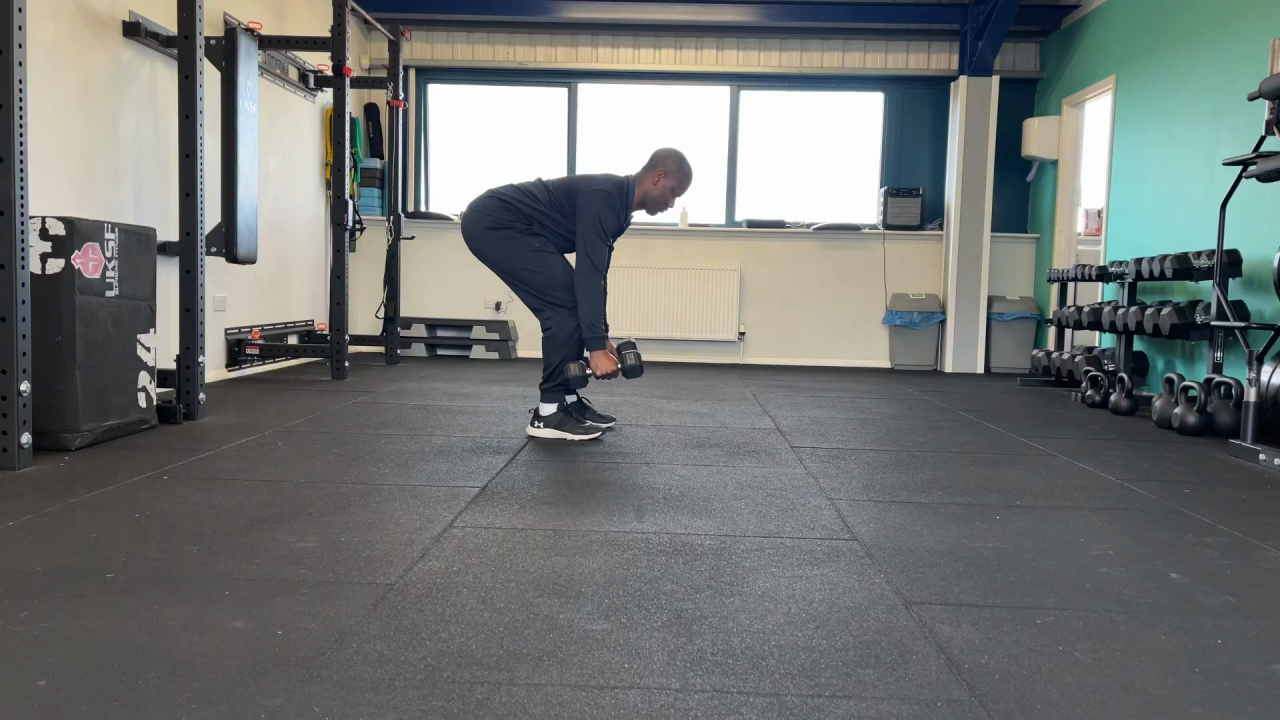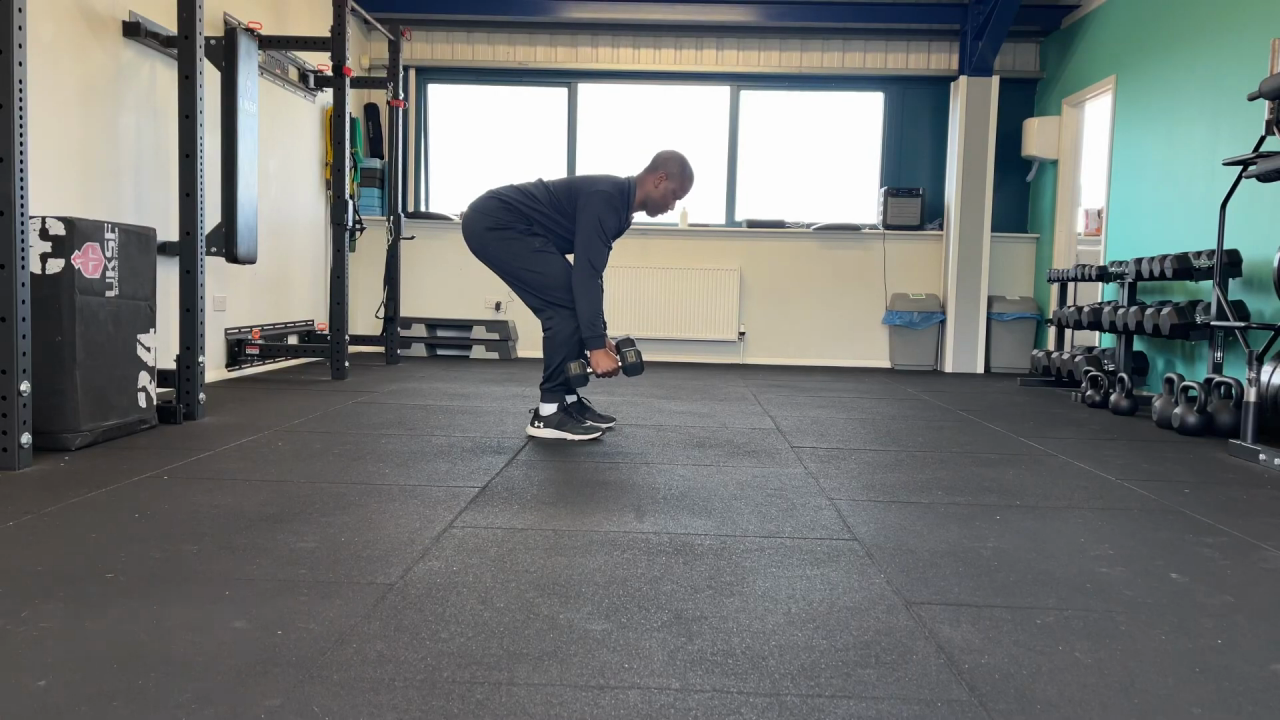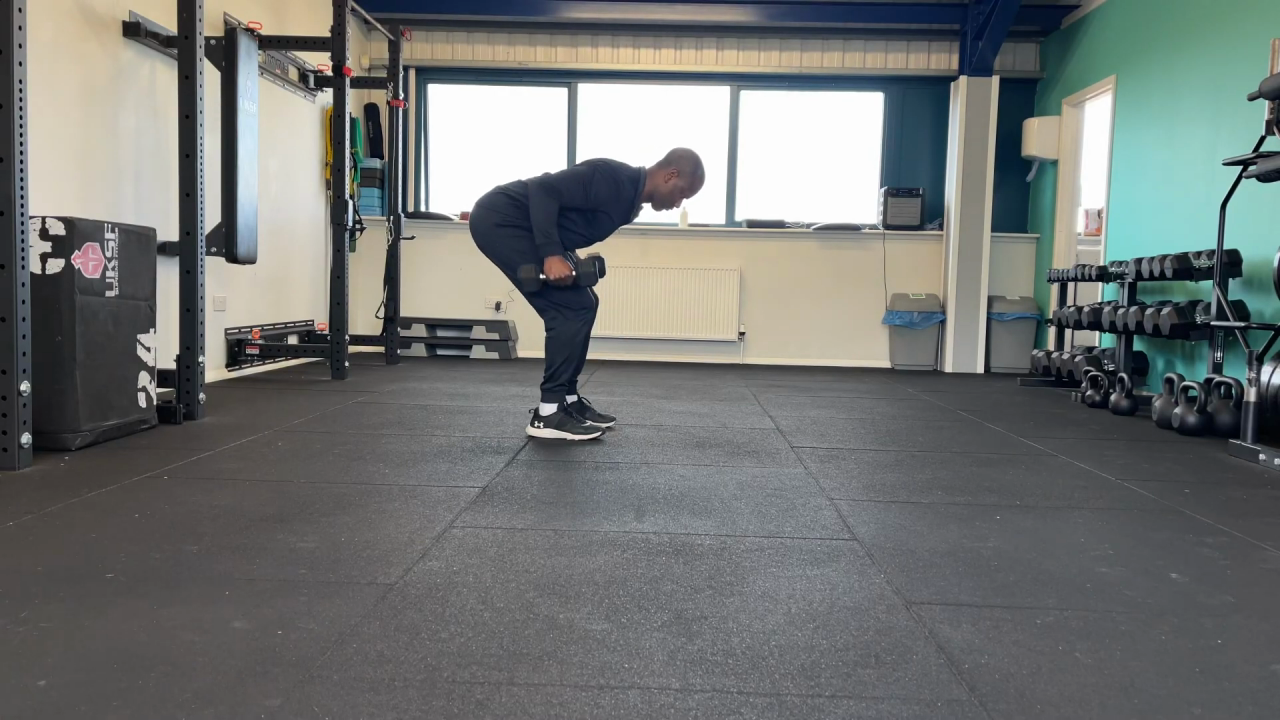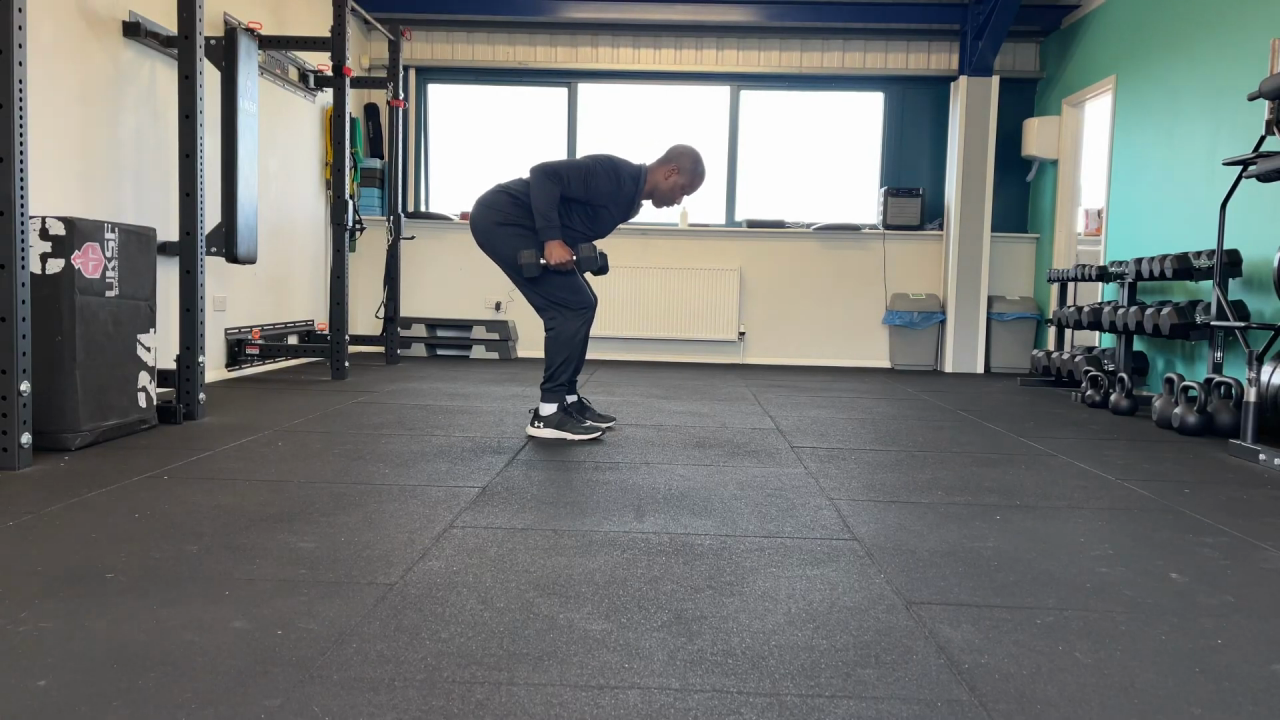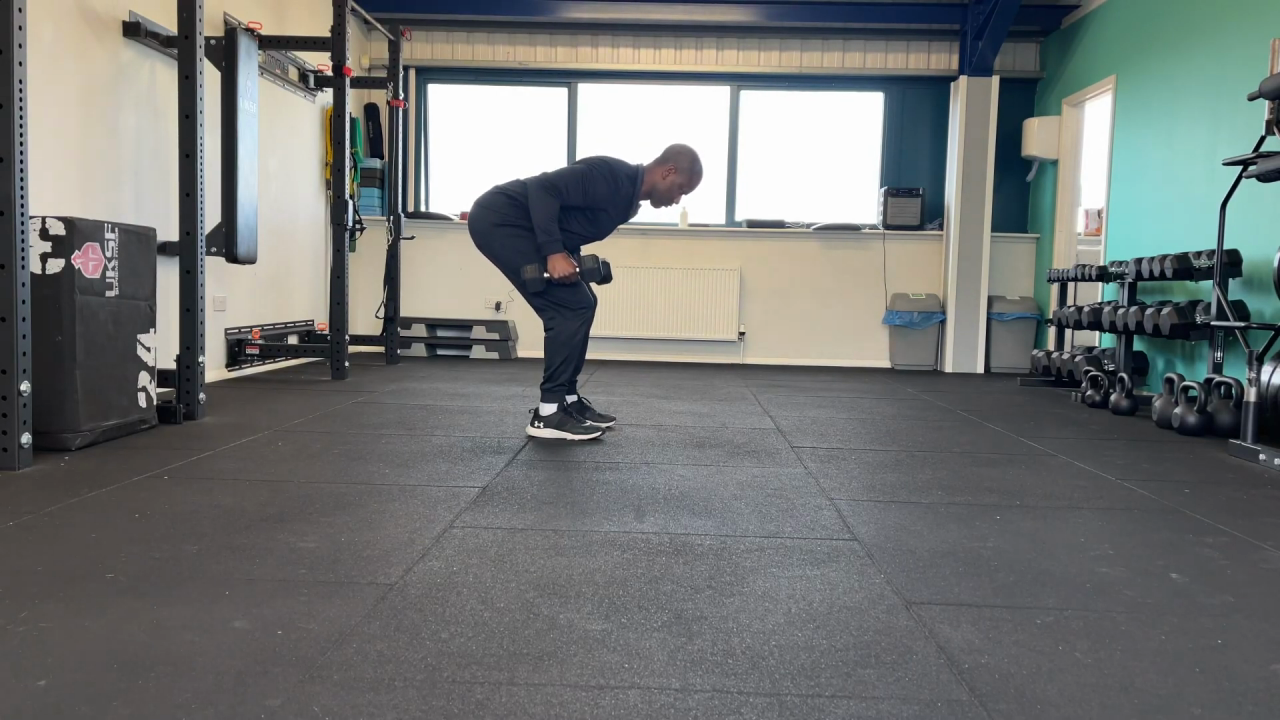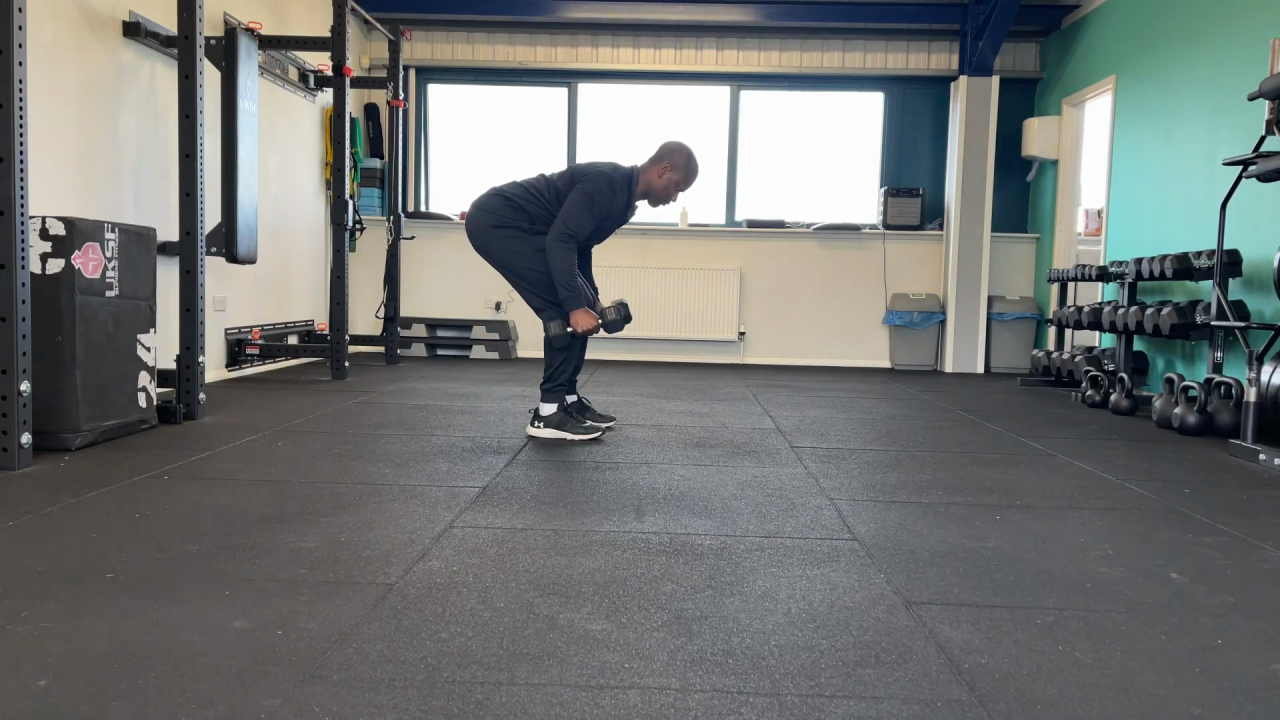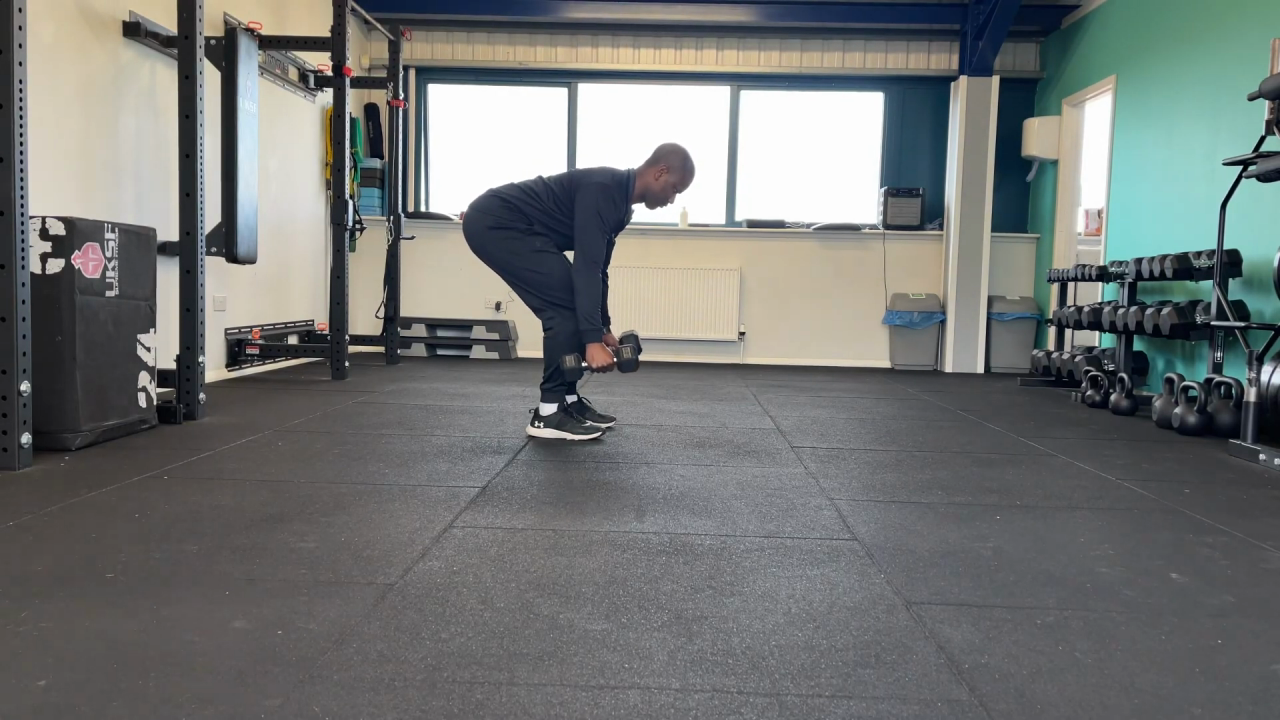
dt=0.7s
person 1, frame 1
left shoulder: (618, 204)
right shoulder: (605, 198)
left elbow: (595, 273)
right elbow: (587, 274)
left wrist: (601, 337)
right wrist: (596, 347)
left hip: (502, 224)
right hip: (493, 222)
left knee: (568, 305)
right knee: (567, 306)
left ankle: (565, 401)
right ankle: (548, 413)
person 1, frame 2
left shoulder: (619, 204)
right shoulder: (606, 199)
left elbow: (589, 273)
right elbow: (585, 275)
left wrist: (599, 336)
right wrist: (595, 347)
left hip: (501, 224)
right hip: (493, 223)
left knee: (571, 307)
right knee: (566, 306)
left ankle: (566, 401)
right ankle: (549, 413)
person 1, frame 3
left shoulder: (628, 199)
right shoulder: (616, 180)
right elbow: (544, 189)
left wrist: (565, 256)
right wrist: (550, 254)
left hip: (510, 222)
right hip: (500, 219)
left knee: (580, 303)
right knee: (573, 305)
left ankle: (566, 400)
right ankle: (549, 413)
person 1, frame 4
left shoulder: (630, 198)
right shoulder: (615, 175)
right elbow: (545, 174)
right wrist: (552, 239)
left hip: (516, 222)
right hip: (500, 217)
left knee: (580, 304)
right knee: (572, 306)
left ankle: (567, 400)
right ankle: (548, 414)
person 1, frame 5
left shoulder: (627, 197)
right shoulder: (612, 177)
right elbow: (542, 187)
left wrist: (575, 262)
right wrist: (554, 252)
left hip: (514, 224)
right hip: (499, 219)
left knee: (579, 305)
right knee: (572, 307)
left ankle: (567, 400)
right ankle: (549, 413)
person 1, frame 6
left shoulder: (623, 196)
right shoulder: (607, 183)
left elbow: (580, 244)
right elbow: (561, 239)
left wrist: (590, 299)
right wrist: (576, 306)
left hip: (508, 224)
right hip: (496, 221)
left knee: (579, 305)
right knee: (566, 309)
left ankle: (567, 400)
right ankle: (549, 414)
person 1, frame 7
left shoulder: (619, 201)
right shoulder: (605, 190)
left elbow: (597, 268)
right elbow: (585, 267)
left wrist: (603, 328)
right wrist: (592, 340)
left hip: (503, 225)
right hip: (494, 223)
left knee: (570, 306)
right knee: (567, 306)
left ankle: (566, 401)
right ankle: (549, 413)
